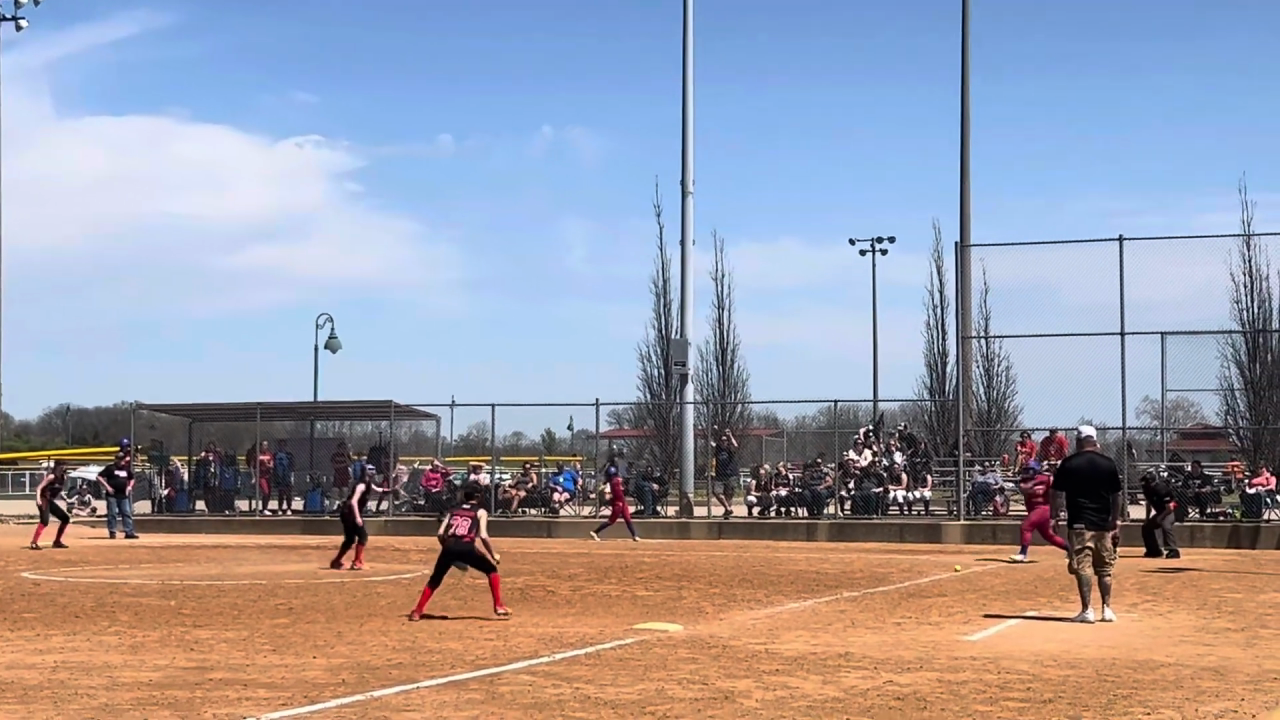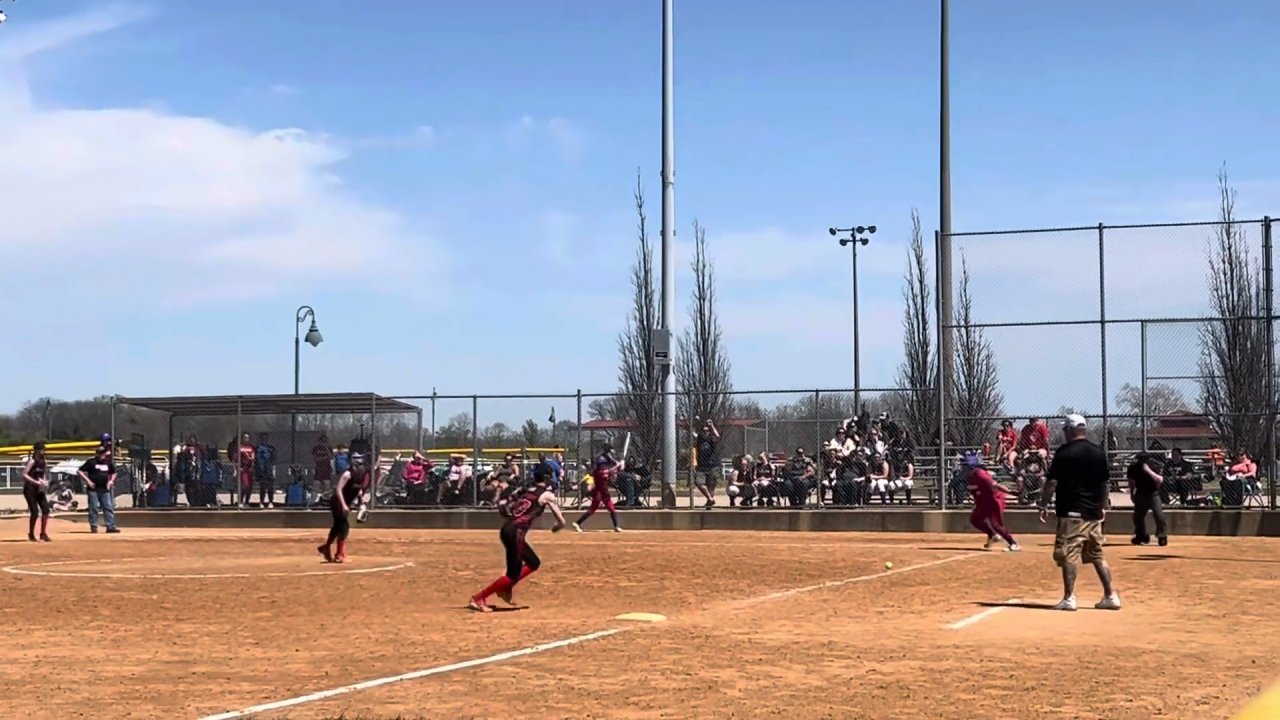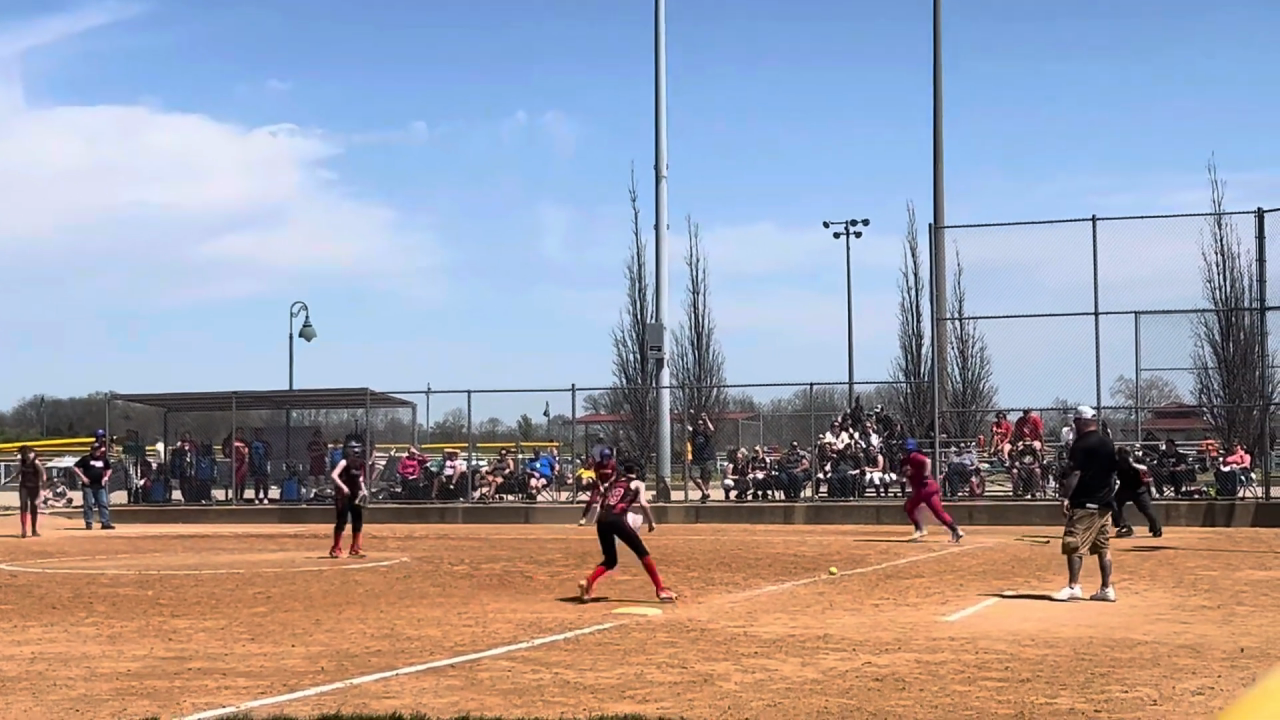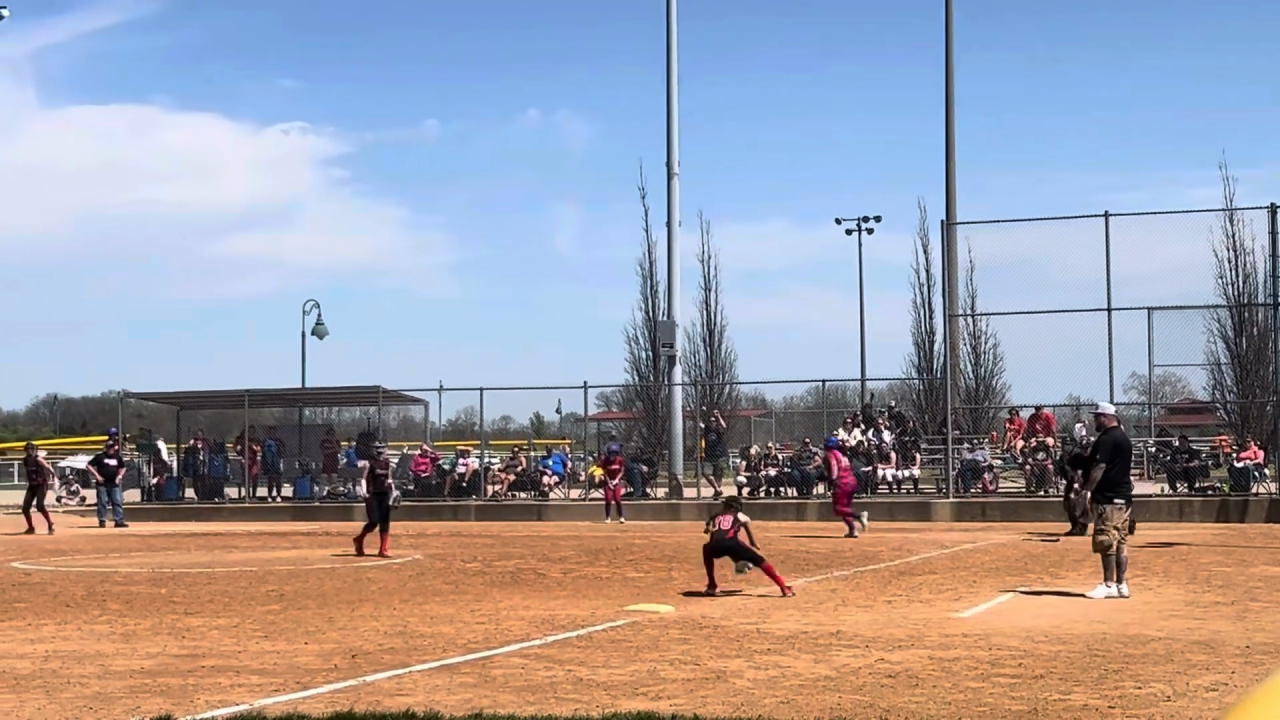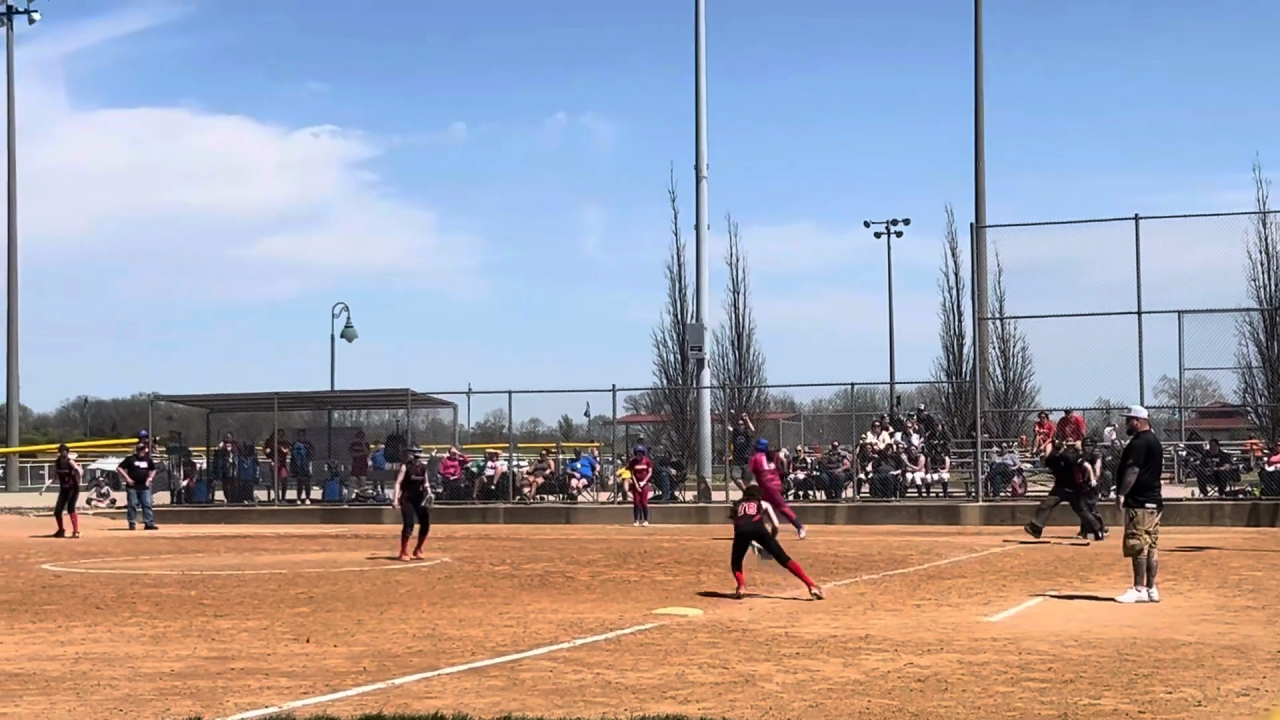
dt=0.4s
person 1, frame 1
left shoulder: (1069, 463)
right shoulder: (1108, 463)
left elbow: (1058, 494)
right elbow: (1117, 495)
left wrist: (1053, 517)
right wrist: (1115, 518)
left hip: (1079, 524)
right hip: (1103, 524)
left knee: (1083, 568)
right knee: (1105, 569)
left ankle: (1087, 611)
right ankle: (1107, 609)
person 1, frame 2
left shoulder: (1064, 452)
right shoulder: (1099, 452)
left elbow: (1052, 482)
right elbow: (1105, 483)
left wrist: (1043, 505)
right wrist: (1102, 507)
left hip: (1071, 512)
right hip: (1093, 512)
left knee: (1069, 555)
right knee: (1098, 555)
left ankle: (1069, 598)
right ankle: (1111, 595)
person 1, frame 3
left shoulder: (1082, 443)
right shoulder: (1108, 443)
left elbow: (1075, 473)
right elbow: (1112, 473)
left wrist: (1066, 496)
left hip: (1085, 503)
right hip: (1104, 503)
left knee: (1074, 545)
right knee: (1103, 547)
left ankle: (1073, 586)
right ankle: (1107, 589)
person 1, frame 4
left shoulder: (1106, 437)
right shoulder: (1124, 438)
left elbow: (1099, 467)
left wrist: (1088, 490)
left hip: (1108, 498)
right hip: (1123, 497)
left knee: (1106, 542)
right knee: (1120, 543)
left ankle: (1109, 585)
right ankle: (1121, 584)
person 1, frame 5
left shoulder: (1139, 441)
right shoulder: (1154, 441)
left elbow: (1133, 470)
left wrist: (1121, 493)
left hip: (1139, 502)
right hip: (1153, 501)
left knee: (1137, 546)
right knee: (1150, 547)
left ankle: (1139, 589)
right ankle: (1151, 589)
